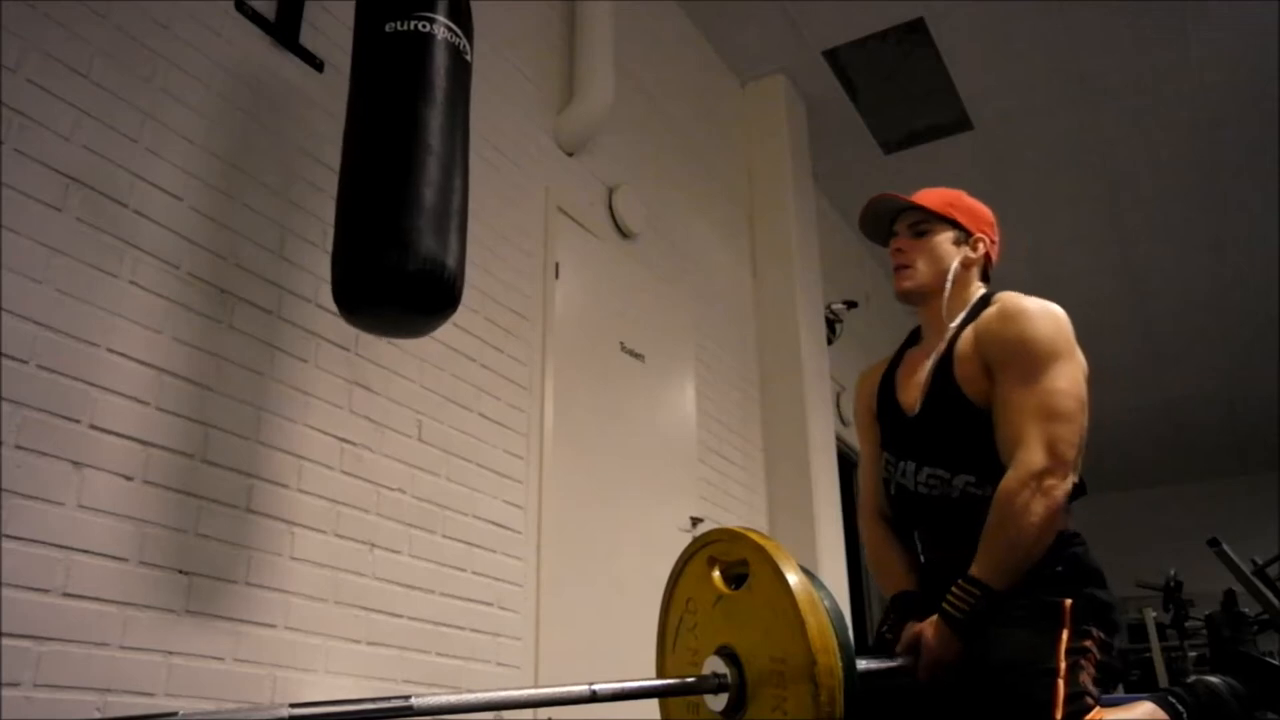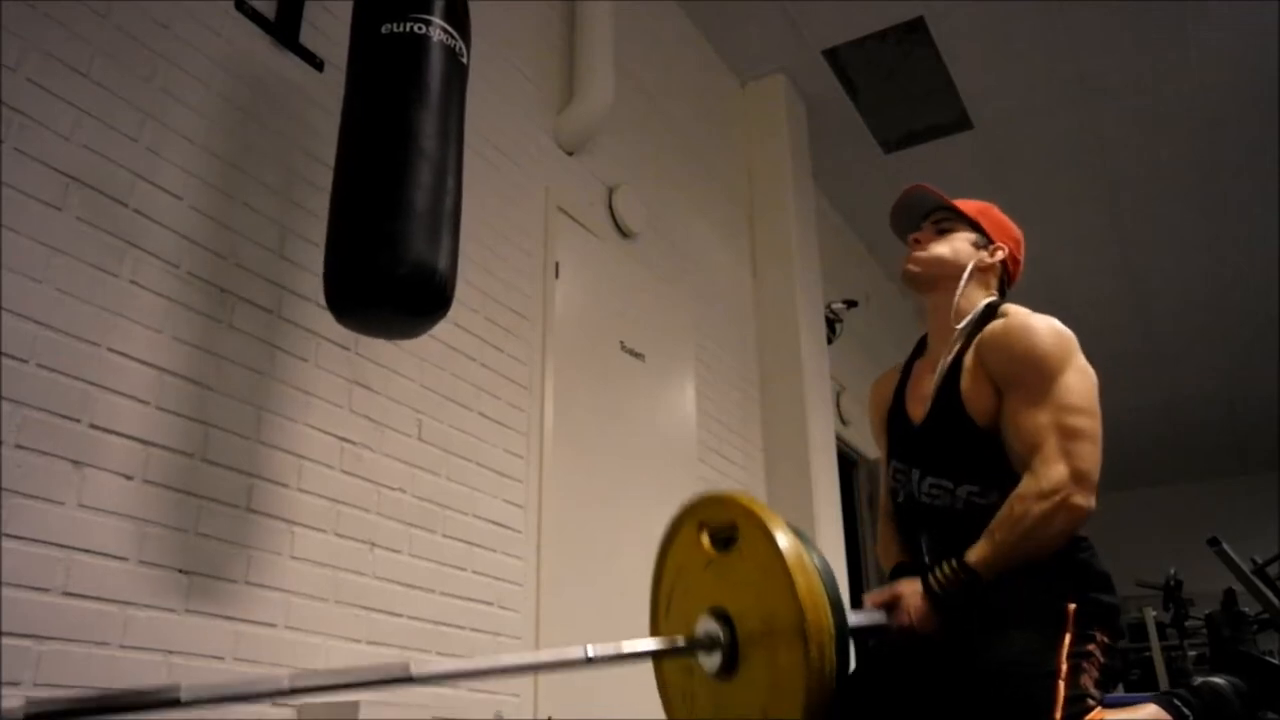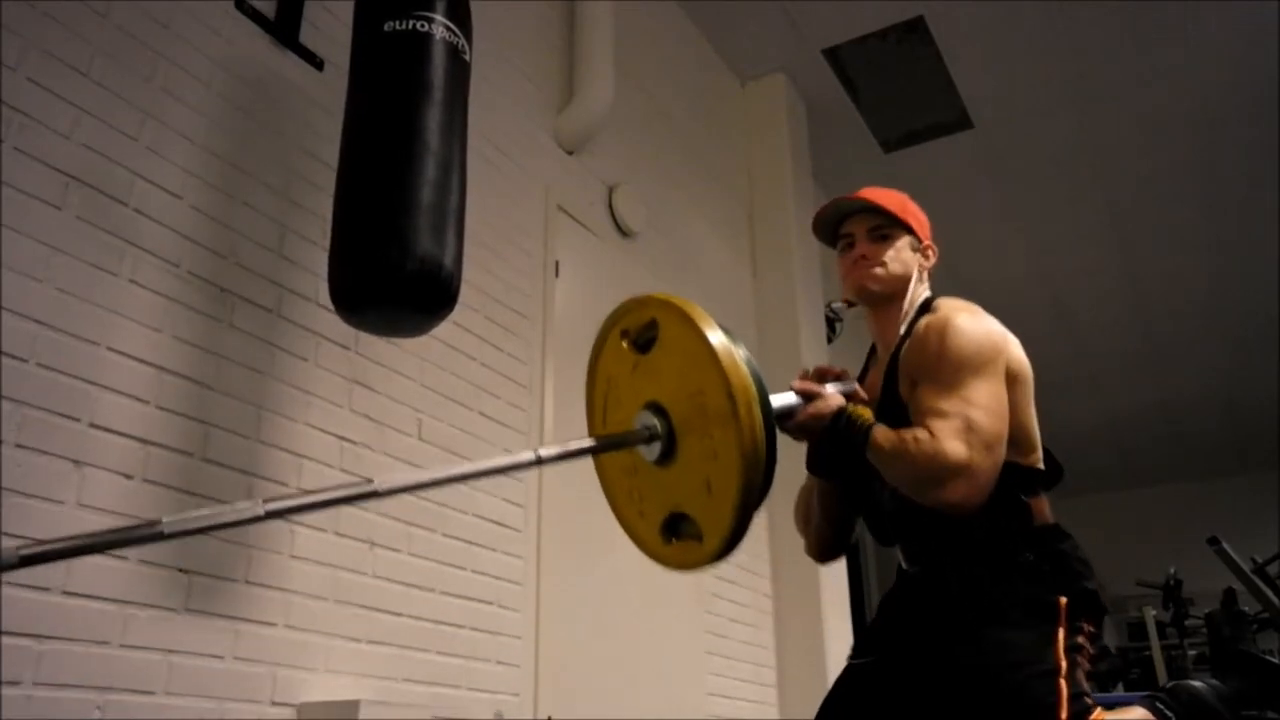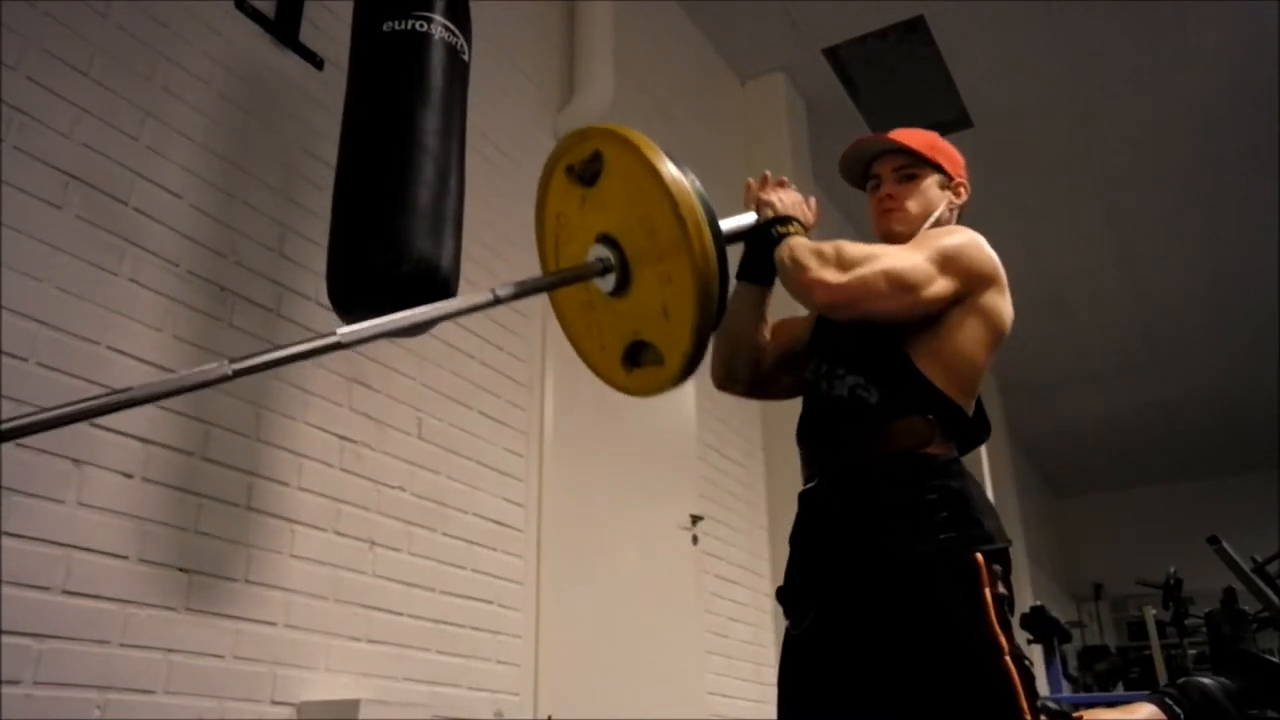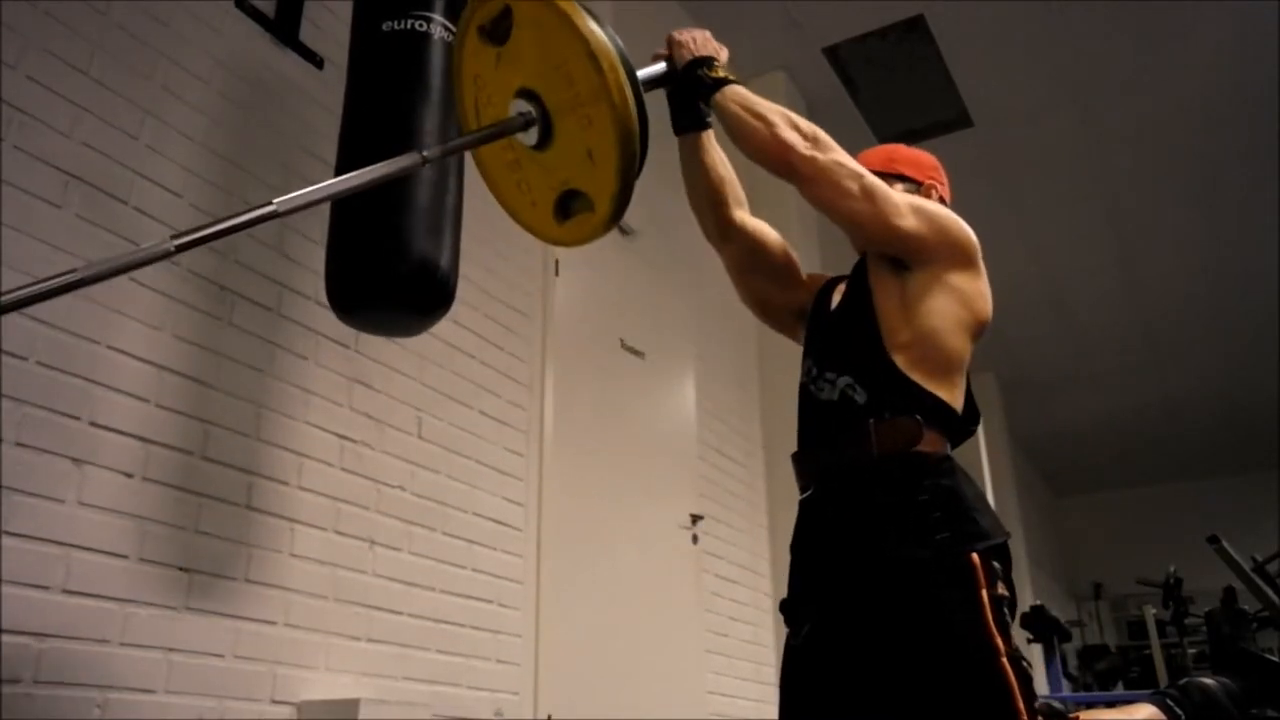
dt=1s
person 1, frame 1
left shoulder: (1020, 325)
right shoulder: (878, 384)
left elbow: (1043, 479)
right elbow: (876, 512)
left wrist: (960, 612)
right wrist: (909, 609)
left hip: (1034, 594)
right hip: (933, 599)
person 1, frame 2
left shoulder: (1022, 340)
right shoulder: (889, 390)
left elbow: (1065, 490)
left wrist: (943, 588)
right wrist: (906, 581)
left hip: (1041, 598)
right hip: (948, 599)
person 1, frame 3
left shoulder: (953, 333)
right shoulder: (861, 385)
left elbow: (958, 478)
right elbow: (823, 543)
left wrist: (851, 428)
right wrist: (825, 446)
left hip: (1023, 589)
right hip: (927, 598)
person 1, frame 4
left shoulder: (961, 255)
right shoulder: (836, 314)
left elbow: (831, 281)
right elbow: (737, 373)
left wrist: (785, 229)
right wrist: (759, 255)
left hip: (927, 531)
right hip: (829, 539)
person 1, frame 5
left shoulder: (942, 246)
right shoulder: (823, 303)
left elbow: (804, 153)
right elbow: (727, 222)
left wrist: (711, 80)
right wrist: (690, 114)
left hip: (925, 535)
right hip: (828, 542)
